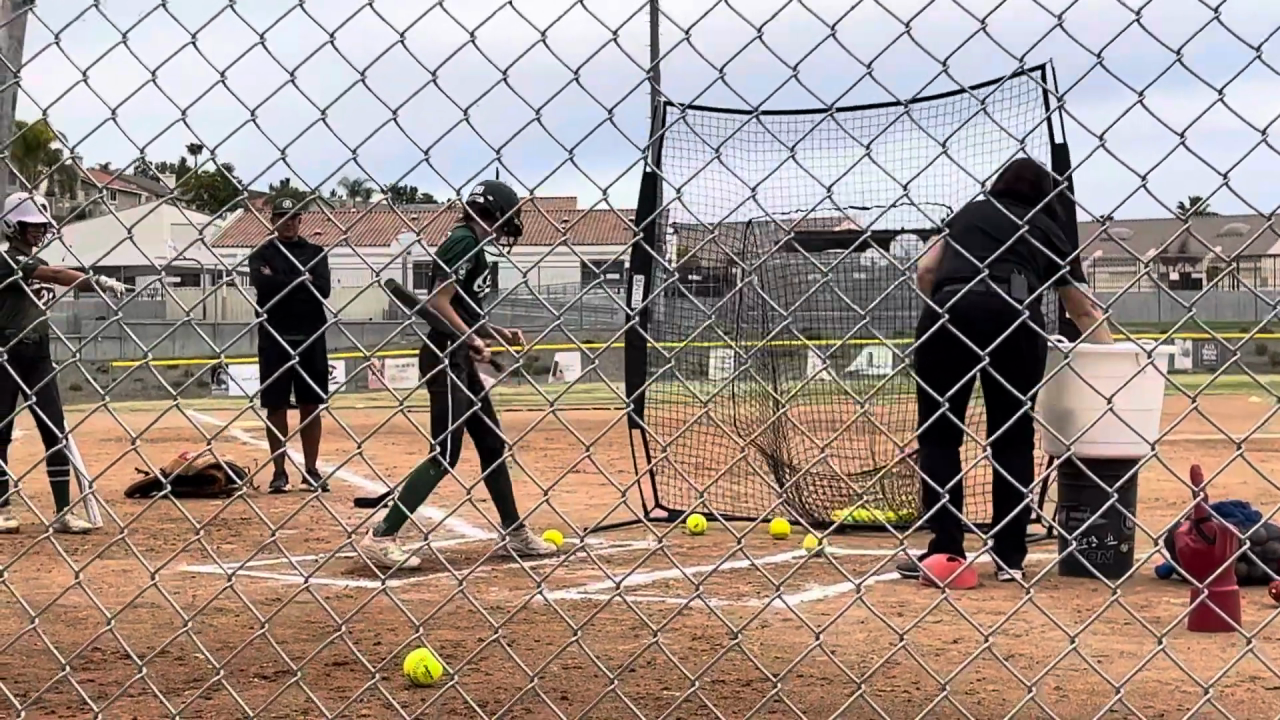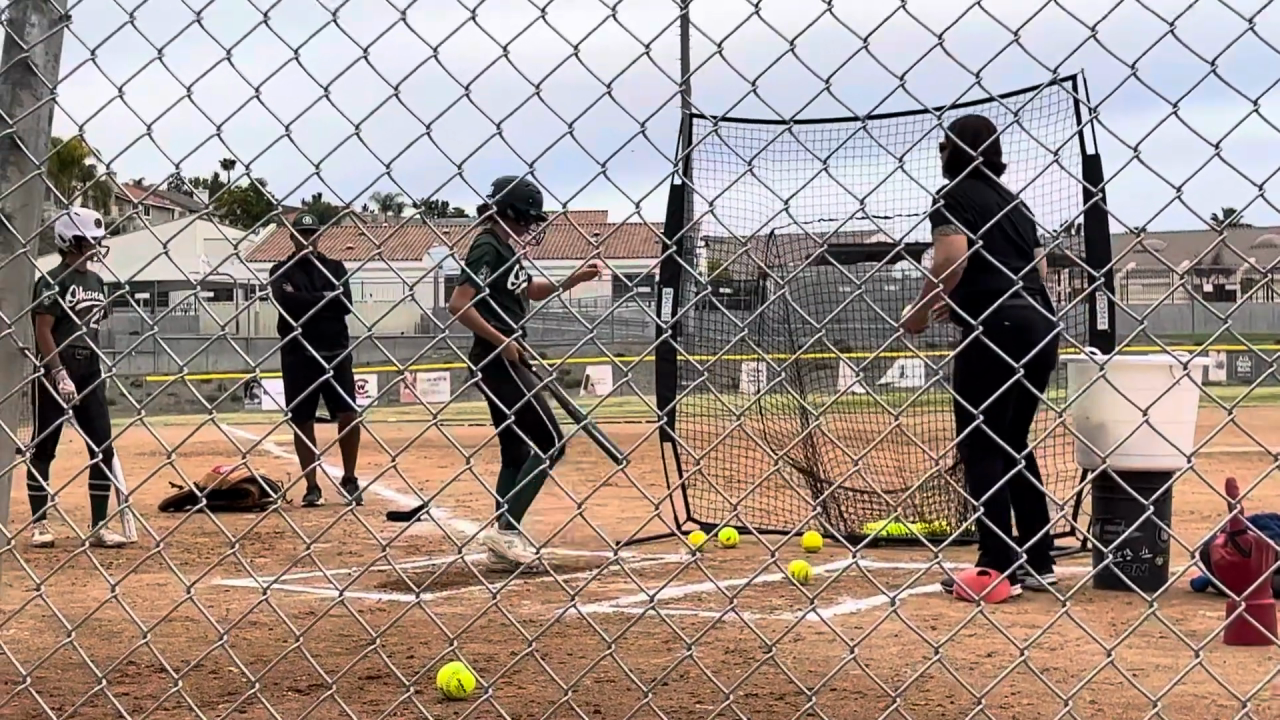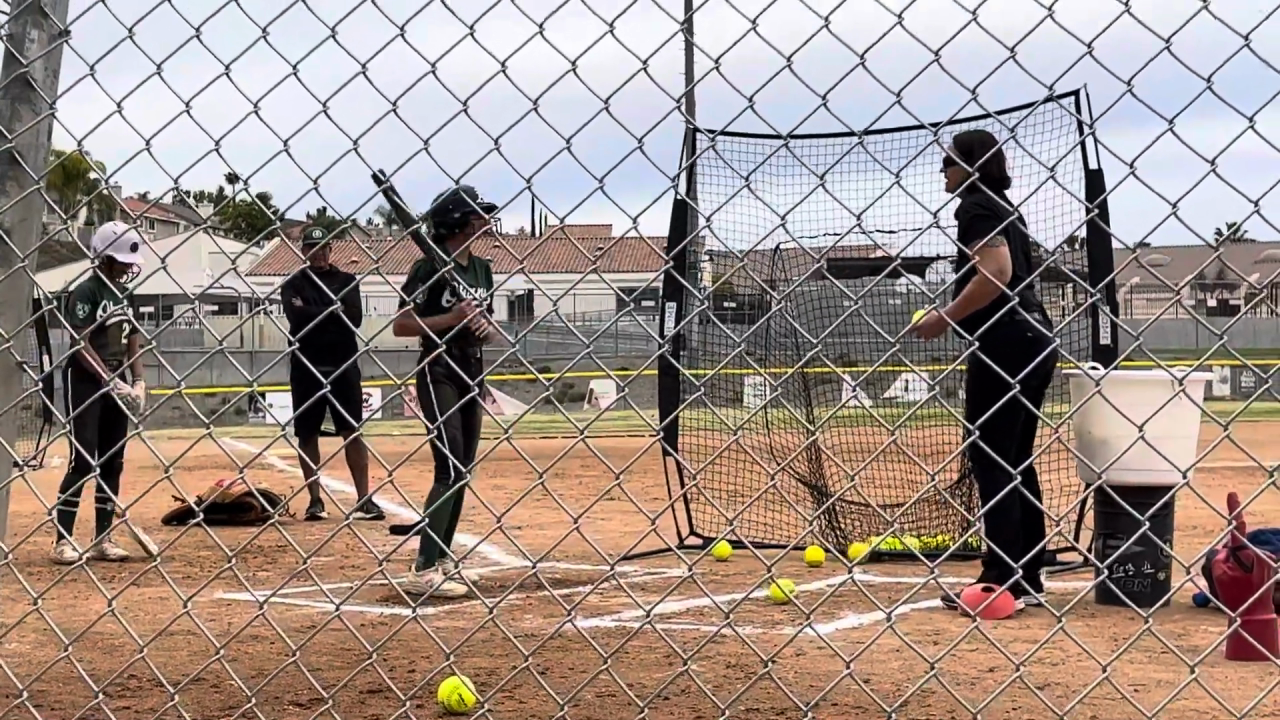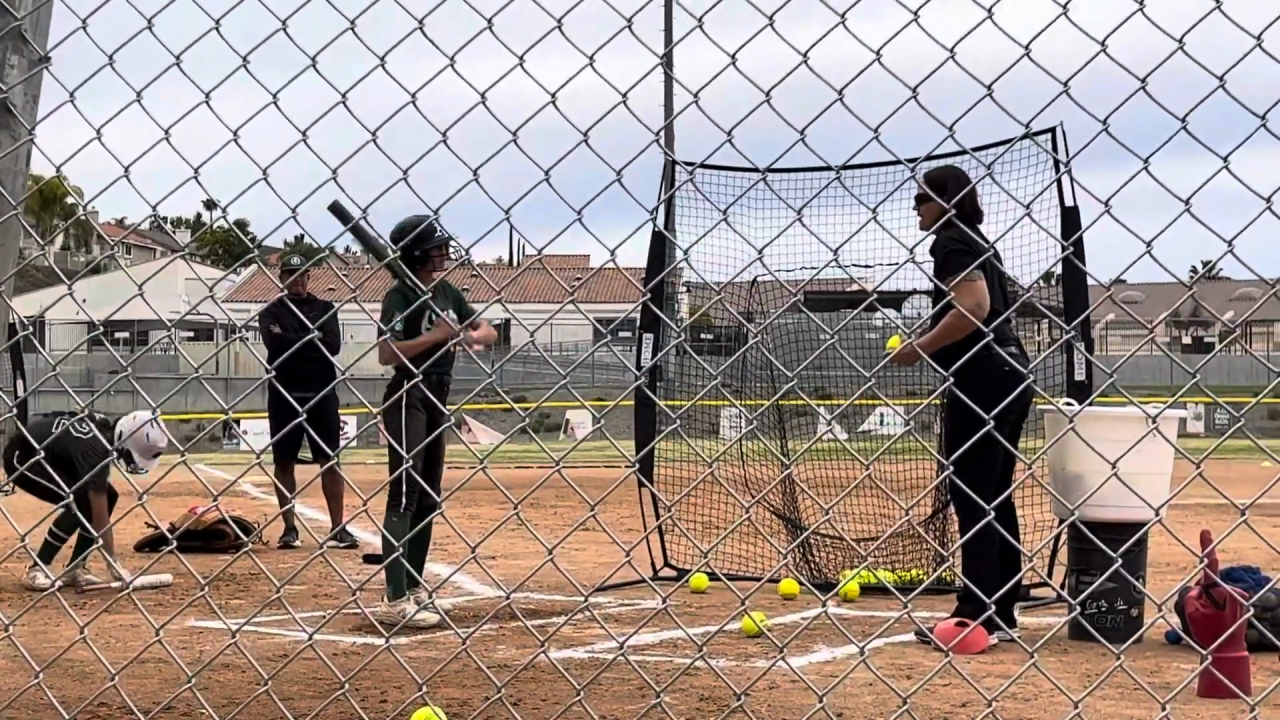
dt=1s
person 1, frame 1
left shoulder: (969, 212)
right shoulder: (1048, 231)
left elbow: (926, 270)
right elbow: (1085, 311)
left hip: (952, 311)
right hip: (1015, 315)
left knee: (939, 434)
right knee: (1013, 436)
left ankle: (946, 551)
right ankle: (1010, 556)
person 1, frame 2
left shoulder: (953, 196)
right shoulder: (1014, 201)
left elbow: (951, 261)
right elbow: (1040, 271)
left wrist: (921, 311)
left hip: (995, 328)
right hip: (1040, 325)
left knee: (981, 448)
right knee: (1016, 445)
left ankle: (999, 569)
right ankle: (1038, 563)
person 1, frame 3
left shoulder: (976, 206)
right shoulder: (1003, 207)
left elbow: (997, 273)
left wrist: (945, 317)
left hip: (1003, 342)
right hip: (1031, 338)
left knee: (989, 459)
right knee: (1015, 460)
left ankle: (1002, 582)
right ankle: (1026, 578)
person 1, frame 4
left shoulder: (952, 241)
right shoulder: (977, 241)
left elbow: (974, 307)
left wrist: (920, 347)
right wrist: (931, 341)
left hip: (981, 377)
right hip: (1008, 372)
left knee: (970, 495)
right knee: (994, 496)
left ankle: (976, 617)
right ankle: (1000, 613)
person 2, frame 1
left shoulder: (473, 246)
right shoulder: (464, 242)
right elbow: (437, 302)
left wrist: (500, 334)
right wrist: (471, 339)
left hip: (462, 361)
right hip: (447, 359)
left knee: (494, 445)
right knee: (444, 456)
left ankle: (516, 533)
right ankle: (380, 536)
person 2, frame 2
left shoulder: (506, 249)
right shoulder: (489, 248)
left elbow: (527, 291)
right elbow: (458, 305)
left wrist: (575, 280)
right wrist: (503, 341)
left hip: (497, 361)
right hip: (499, 360)
left knee: (517, 453)
right knee: (550, 444)
left ankle: (503, 547)
right ankle: (505, 529)
person 2, frame 3
left shoulder: (482, 268)
right shoulder: (429, 267)
right elbow: (401, 325)
left wrist: (485, 327)
right wrist: (450, 319)
left hip: (471, 373)
right hip: (439, 374)
left knee: (462, 472)
right knee: (450, 470)
left ankle: (442, 560)
right ankle: (423, 570)
person 2, frame 4
left shoulder: (446, 291)
right shoulder: (400, 295)
left elbow: (489, 332)
right elbow: (387, 355)
left wrist: (469, 336)
right wrist: (437, 335)
left hip: (436, 399)
right hip: (409, 399)
left knee: (429, 498)
right knee: (405, 496)
left ankle: (414, 587)
right ankle: (395, 600)
person 3, frame 1
left shoulder: (38, 264)
right elbow: (57, 275)
right wrist: (100, 282)
left hip: (39, 355)
left knee: (56, 433)
left ankle: (63, 512)
person 3, frame 2
left shoulder: (96, 281)
right shoulder: (53, 280)
right elbow: (43, 332)
right wrist: (59, 374)
left hip: (90, 370)
right hip: (57, 370)
left knee: (103, 448)
right knee: (44, 449)
left ankle: (99, 526)
right ankle: (39, 524)
person 3, frame 3
left shoulder: (125, 294)
right shoulder: (84, 292)
left elbow: (132, 342)
right elbow: (80, 346)
left wrist: (138, 382)
right wrist: (112, 381)
left hip: (114, 386)
right hip: (84, 383)
left knee: (112, 464)
right knee: (83, 462)
left ankle: (102, 540)
right ankle: (62, 540)
person 3, frame 4
left shoulder: (110, 428)
right shoulder: (96, 448)
right elbow: (99, 513)
right wrist: (113, 563)
left hip: (50, 452)
right hip: (22, 457)
left knee: (109, 496)
right knee: (78, 500)
left ankle: (76, 568)
right ankle: (37, 570)
person 4, frame 1
left shoulder: (316, 253)
right shoulder: (262, 254)
left elbow: (323, 289)
right elbow: (264, 285)
left wrist: (283, 285)
right wrist: (302, 281)
left hip: (310, 338)
right hip: (275, 338)
left knee: (311, 406)
right knee: (276, 407)
left ankle: (311, 470)
right ankle: (279, 471)
person 4, frame 2
left shoulder: (335, 267)
right shoulder: (281, 271)
left elbow: (345, 304)
right elbow: (286, 302)
left wrist: (306, 302)
right wrist: (324, 298)
left hip: (335, 352)
right hip: (298, 354)
left knee: (349, 416)
right knee: (302, 421)
left ankle: (349, 478)
right ankle: (311, 486)
person 4, frame 3
left shoulder: (347, 281)
right shoulder: (293, 284)
left elbow: (354, 318)
right elbow: (297, 316)
left wrist: (315, 317)
right wrist: (334, 312)
left hip: (343, 366)
right hip: (307, 368)
left knee: (353, 432)
right knee: (307, 435)
left ankle: (364, 499)
right ankle: (315, 500)
person 4, frame 4
left shoulder: (325, 308)
right shoulder: (271, 311)
left elbow: (333, 346)
right elbow: (274, 342)
left wrist: (293, 342)
right wrist: (312, 339)
left hip: (321, 394)
right hip: (284, 396)
left knee: (330, 461)
right knee: (283, 463)
left ankle: (337, 529)
right ankle: (289, 528)
